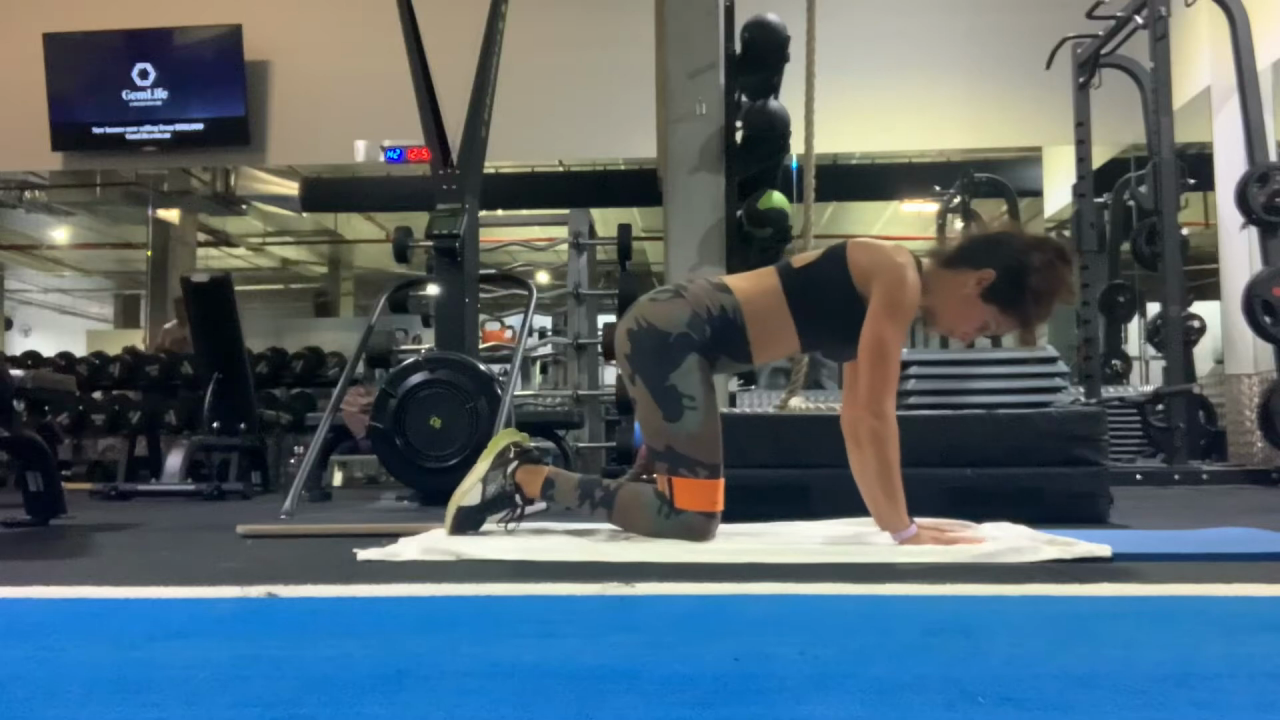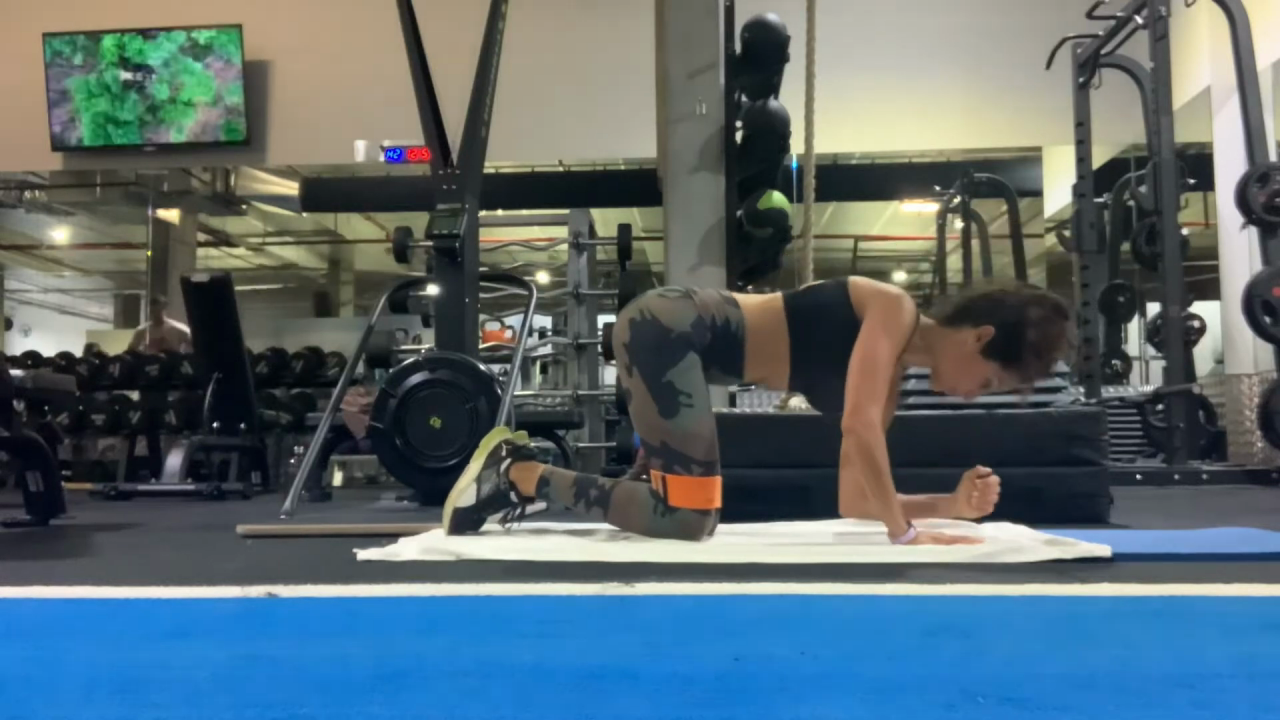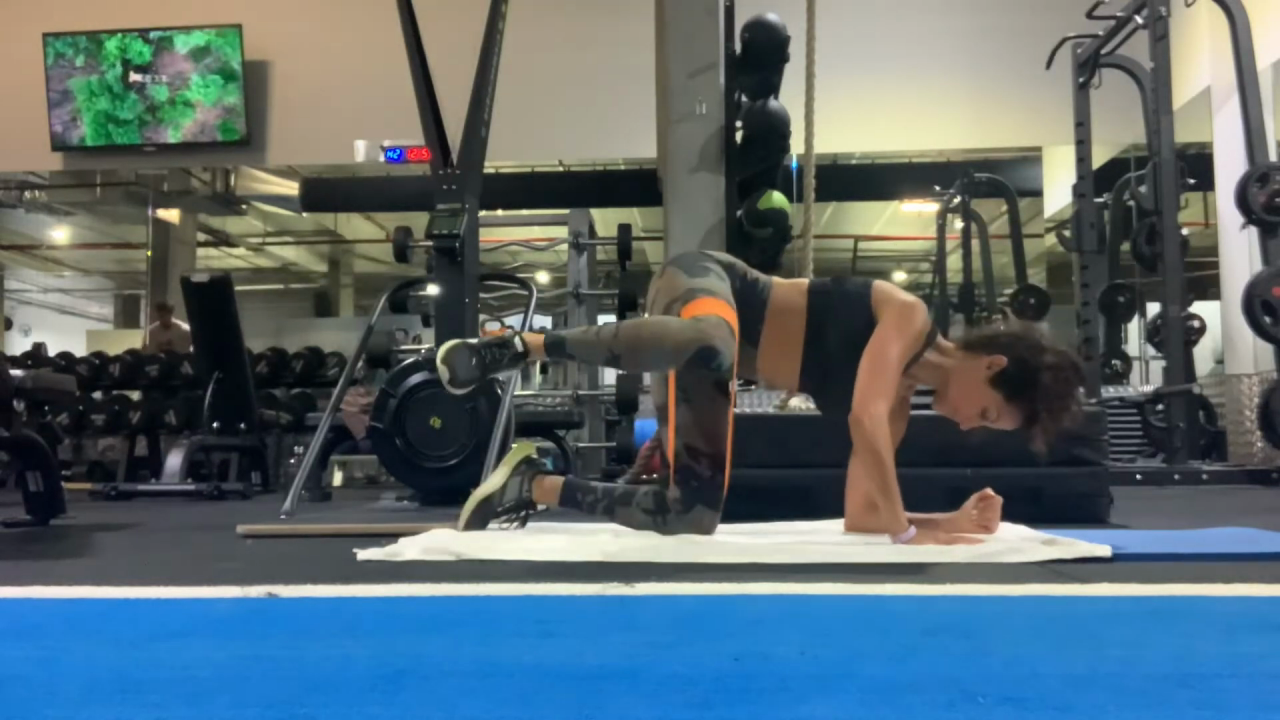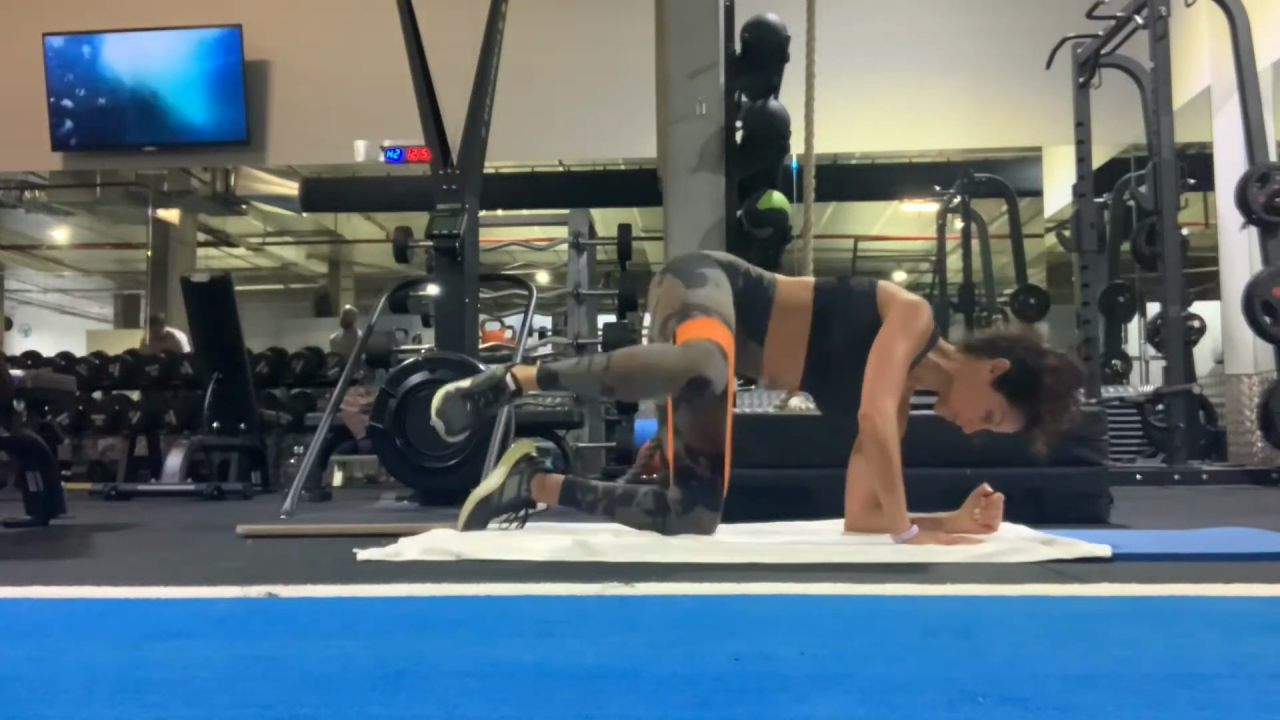
dt=1s
person 1, frame 1
left shoulder: (876, 299)
right shoulder: (898, 276)
left elbow: (855, 422)
right elbow: (877, 414)
left wrist: (885, 518)
right wrist: (903, 528)
left hip: (676, 335)
right hip: (670, 330)
left knee: (684, 505)
right knee: (689, 520)
left ankle: (523, 471)
right ankle: (518, 475)
person 1, frame 2
left shoulder: (889, 371)
right shoulder: (894, 309)
left elbow: (852, 498)
right elbow: (860, 425)
left wrist: (947, 504)
right wrist: (903, 531)
left hip: (678, 344)
right hip: (667, 330)
left knee: (690, 516)
right knee: (684, 519)
left ankle: (519, 471)
right ankle: (513, 472)
person 1, frame 3
left shoulder: (902, 395)
right shoulder: (909, 316)
left elbow: (859, 516)
right elbow: (864, 419)
left wrist: (950, 521)
right wrist: (903, 530)
left hip: (713, 349)
right hip: (701, 278)
left knee: (693, 517)
right knee: (710, 346)
left ankle: (532, 484)
right ankle: (514, 347)
person 1, frame 4
left shoulder: (902, 393)
right shoulder: (913, 315)
left elbow: (859, 516)
right elbow: (874, 415)
left wrist: (950, 521)
right wrist: (905, 529)
left hip: (714, 353)
right hip: (705, 278)
left knee: (692, 517)
right knee: (702, 373)
left ankle: (533, 481)
right ankle: (511, 379)
